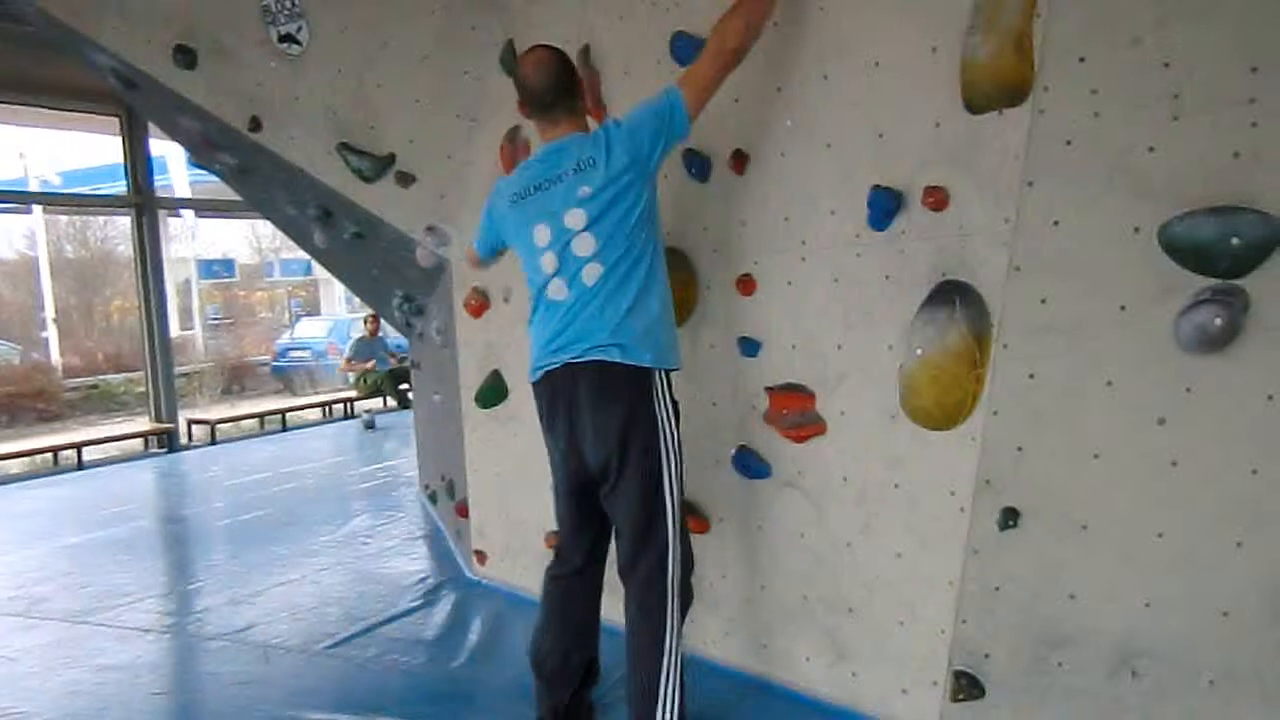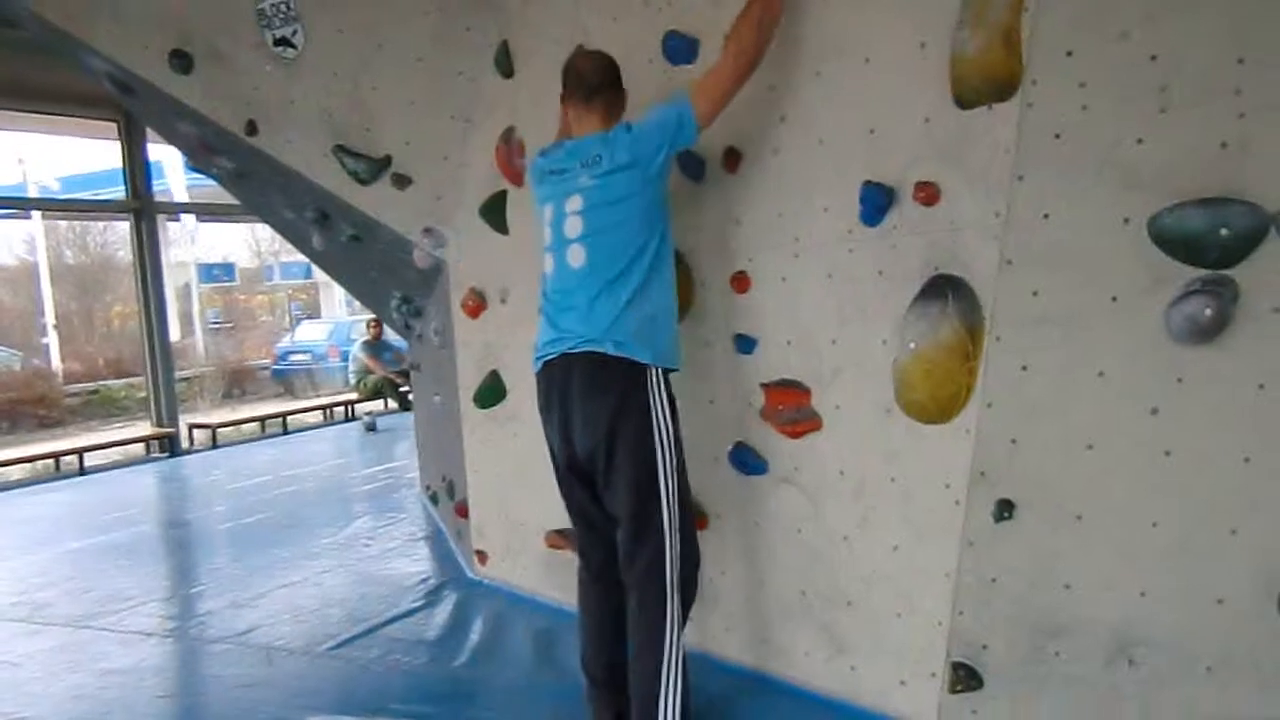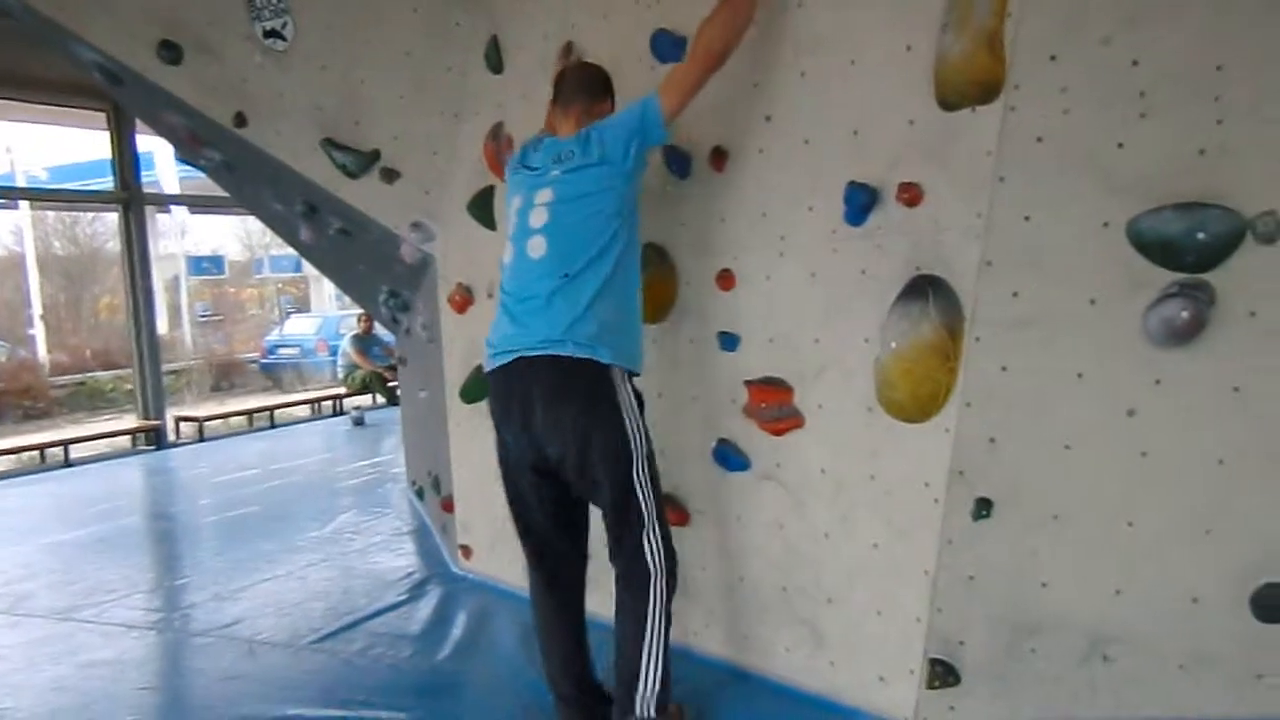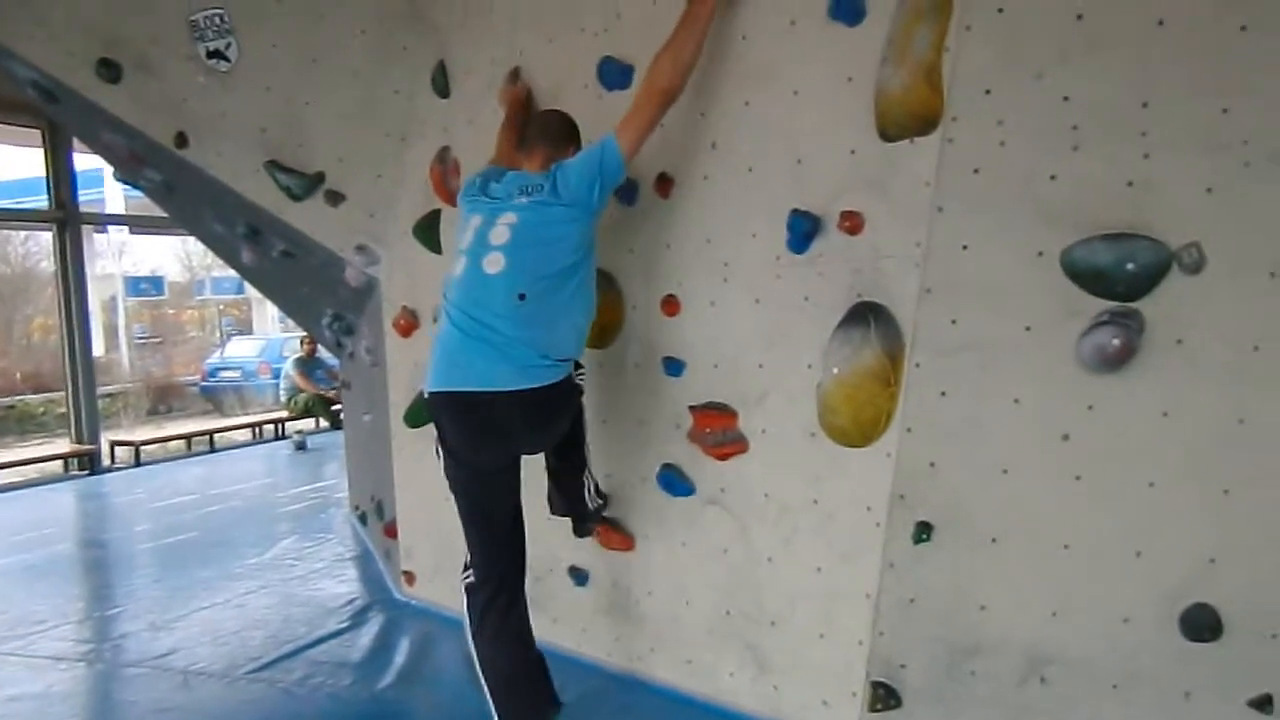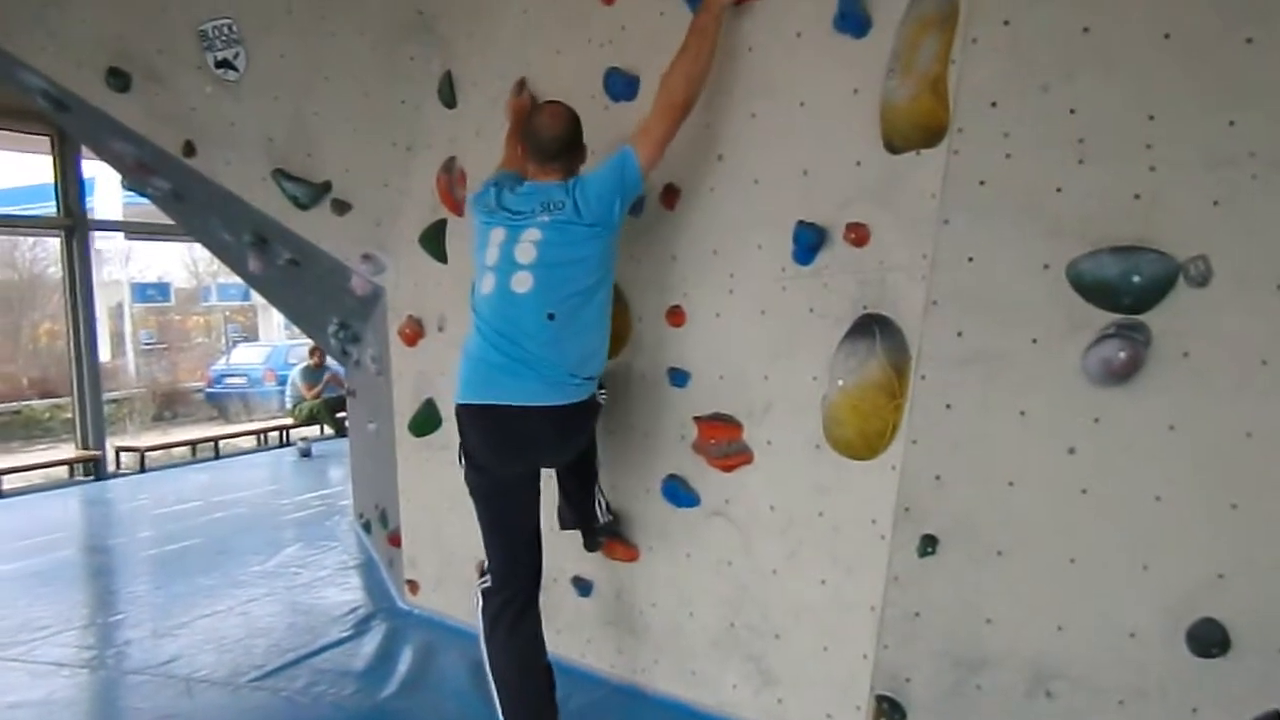
dt=0.5s
person 1, frame 1
left shoulder: (508, 194)
right shoulder: (625, 144)
left elbow: (477, 258)
left hip: (555, 391)
right hip: (626, 383)
left knee: (575, 552)
right knee: (655, 567)
person 1, frame 2
left shoulder: (544, 169)
right shoulder: (637, 147)
right elbow: (737, 61)
left wrist: (573, 87)
left hip: (557, 383)
right hip: (623, 377)
left knee: (600, 554)
right knee: (658, 561)
person 1, frame 3
left shoulder: (522, 163)
right shoulder: (612, 144)
left wrist: (563, 82)
left hip: (509, 382)
right hip: (583, 377)
left knee: (551, 558)
right knee: (642, 552)
person 1, frame 4
left shoulder: (478, 192)
right shoulder: (576, 185)
left elbow: (505, 158)
right elbow: (658, 93)
left wrist: (513, 111)
left hip: (457, 404)
right hip: (535, 404)
left knee: (491, 574)
right ankle: (580, 503)
person 1, frame 5
left shoulder: (492, 204)
right shoulder: (595, 201)
left elbow: (514, 162)
right elbow: (674, 104)
left wrist: (518, 118)
left hip: (484, 417)
right hip: (558, 418)
left knee: (508, 583)
right ankle: (590, 519)
